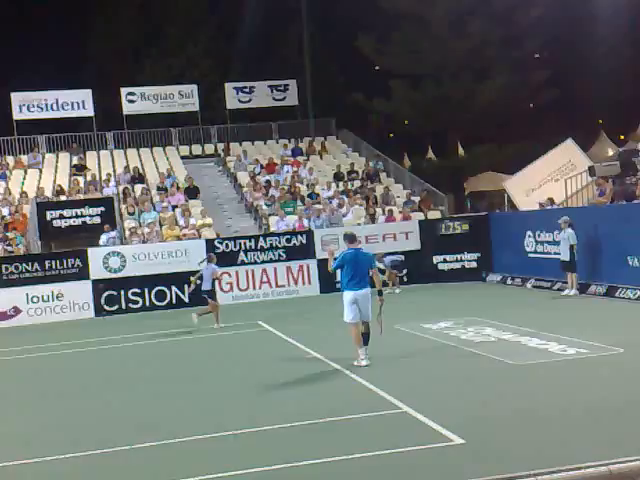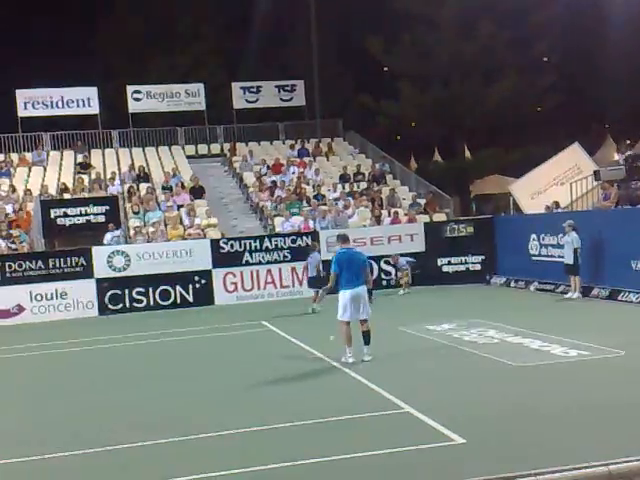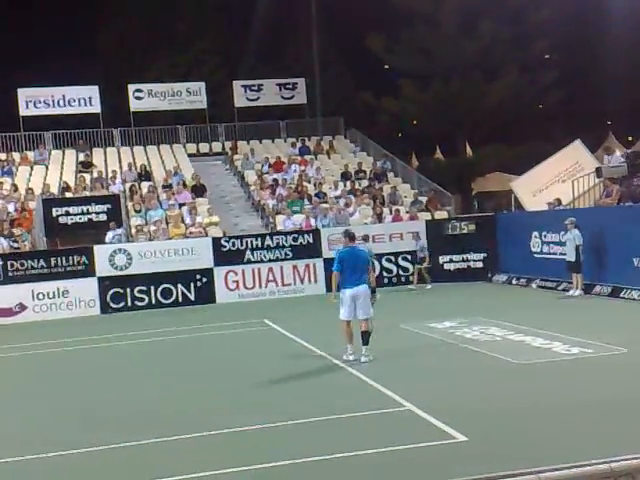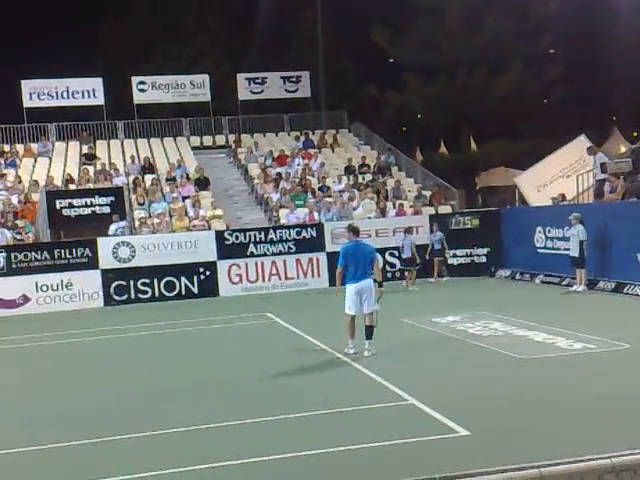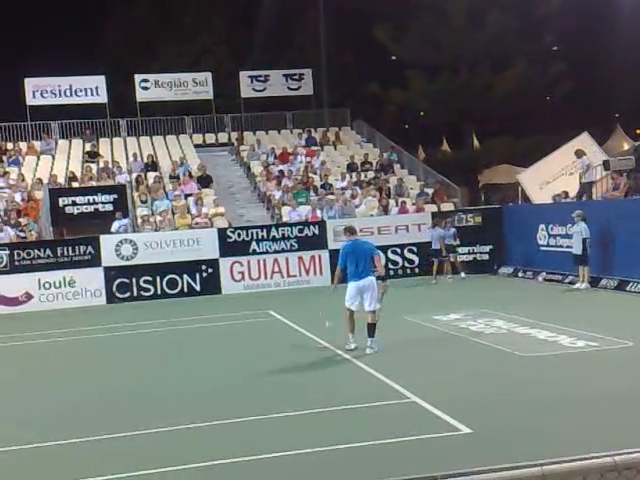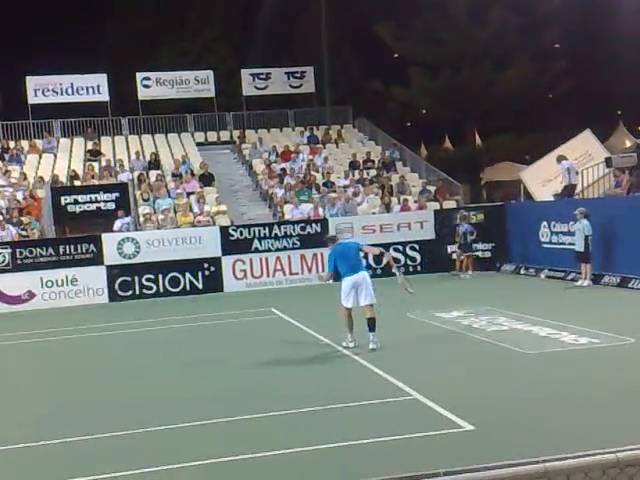
dt=0.5s
person 1, frame 1
left shoulder: (345, 255)
right shoulder: (368, 255)
left elbow: (331, 269)
right elbow: (375, 274)
left wrist: (330, 256)
right wrist: (380, 292)
left hip: (350, 293)
right hip: (364, 291)
left knee: (354, 325)
right knee: (365, 322)
left ankle: (362, 357)
right ankle: (364, 353)
person 1, frame 2
left shoulder: (338, 255)
right shoulder: (361, 255)
left elbow: (334, 275)
right elbow: (368, 275)
left wrist: (329, 286)
left hip: (346, 292)
right hip: (361, 289)
left knee: (345, 323)
right knee: (364, 321)
left ankle: (349, 355)
right ankle: (367, 353)
person 1, frame 3
left shoulder: (340, 254)
right shoulder: (364, 253)
left elbow: (336, 274)
right elbow: (370, 273)
left wrist: (333, 292)
left hip: (347, 291)
right hip: (363, 289)
left knee: (347, 322)
right knee: (364, 320)
left ankle: (350, 352)
right ankle: (365, 353)
person 1, frame 4
left shoulder: (345, 249)
right shoulder: (370, 248)
left elbow: (340, 270)
right elbow: (376, 268)
left wrist: (338, 286)
right wrist: (380, 285)
left hip: (352, 285)
right hip: (367, 283)
left knee: (350, 316)
right knee: (369, 315)
left ankle: (351, 346)
right ankle: (368, 347)
person 1, frame 5
left shoulder: (345, 248)
right shoulder: (369, 245)
left elbow: (340, 269)
right elbow: (378, 262)
left wrist: (335, 283)
right wrist: (383, 277)
left hip: (354, 283)
right hip: (369, 280)
left knee: (349, 310)
right knee: (371, 312)
left ankle: (352, 341)
right ankle: (370, 345)
person 1, frame 6
left shoulder: (332, 253)
right shoulder: (353, 244)
left elbow: (331, 275)
right elbow: (369, 249)
left wrist: (324, 278)
right wrist: (383, 253)
left hip: (348, 280)
right hip: (362, 275)
left knee: (347, 309)
right knee: (368, 307)
left ankle: (350, 340)
right ankle: (373, 340)
